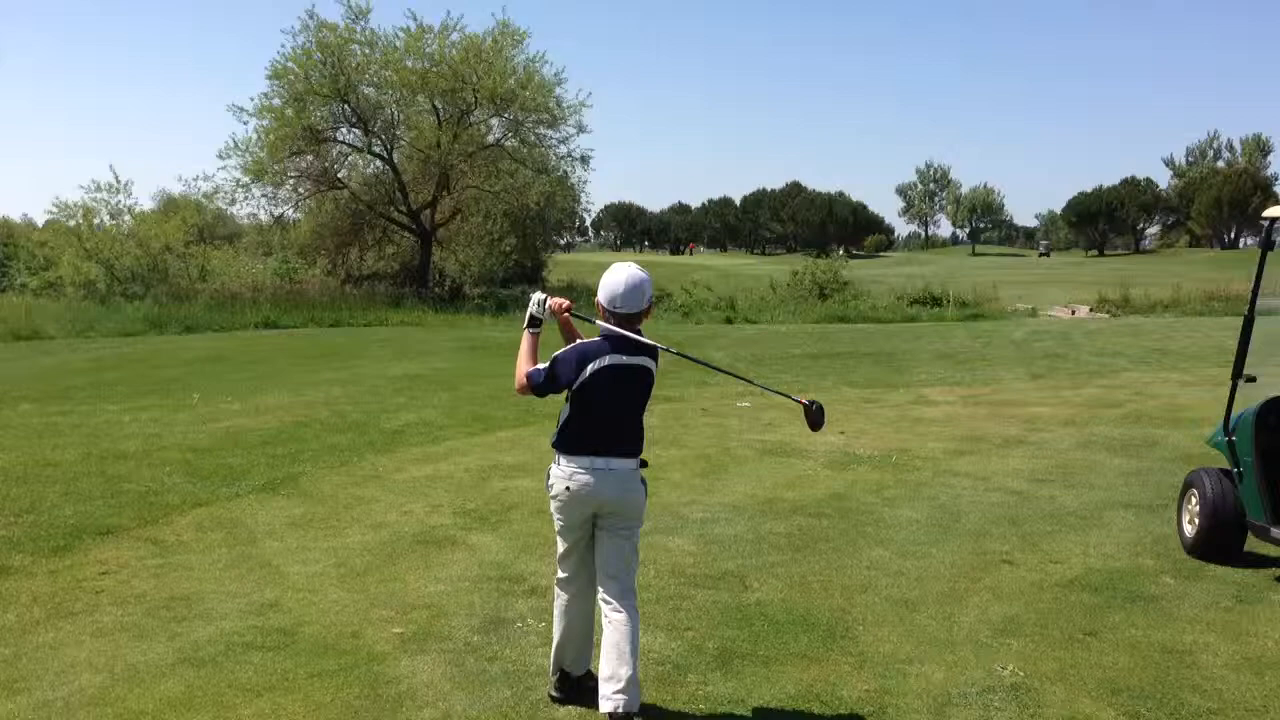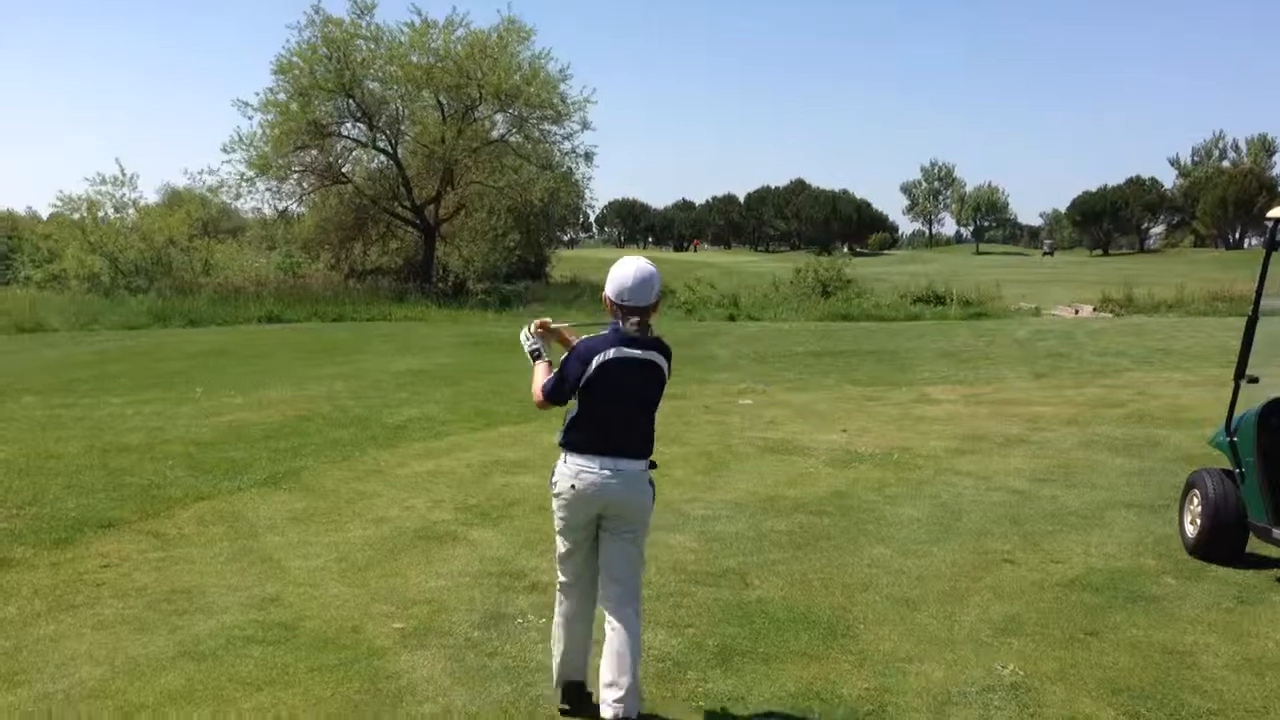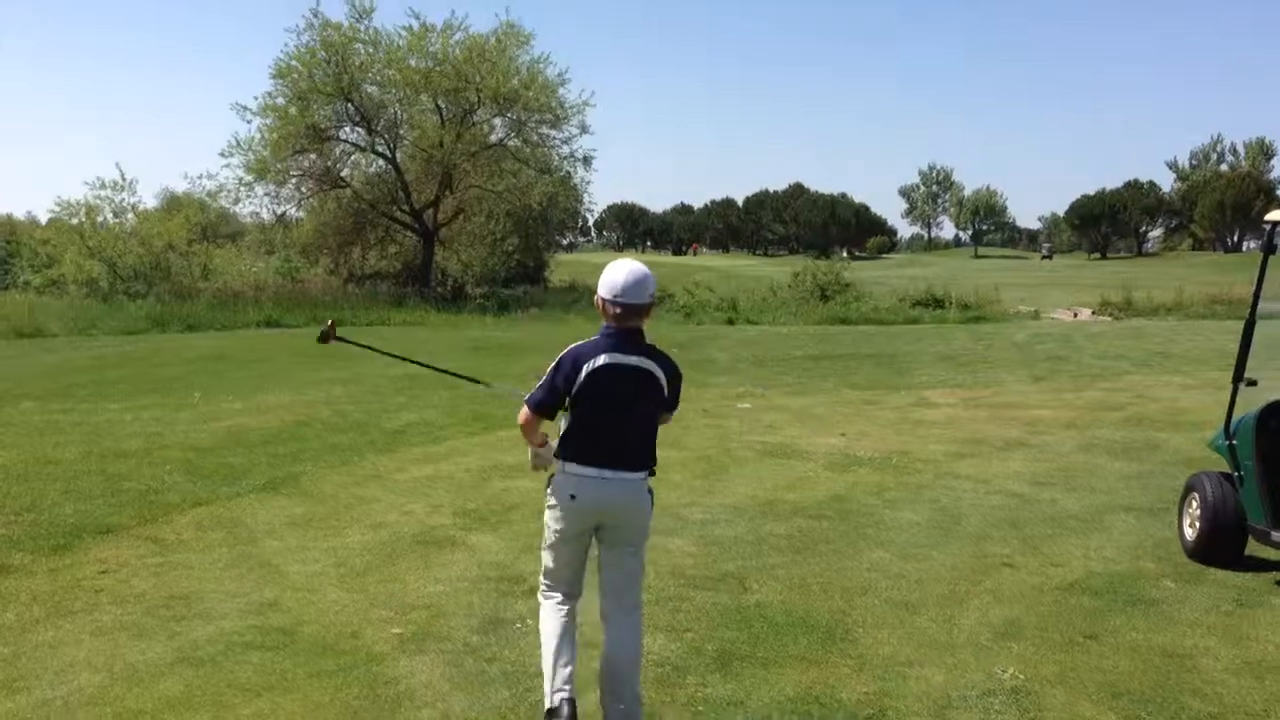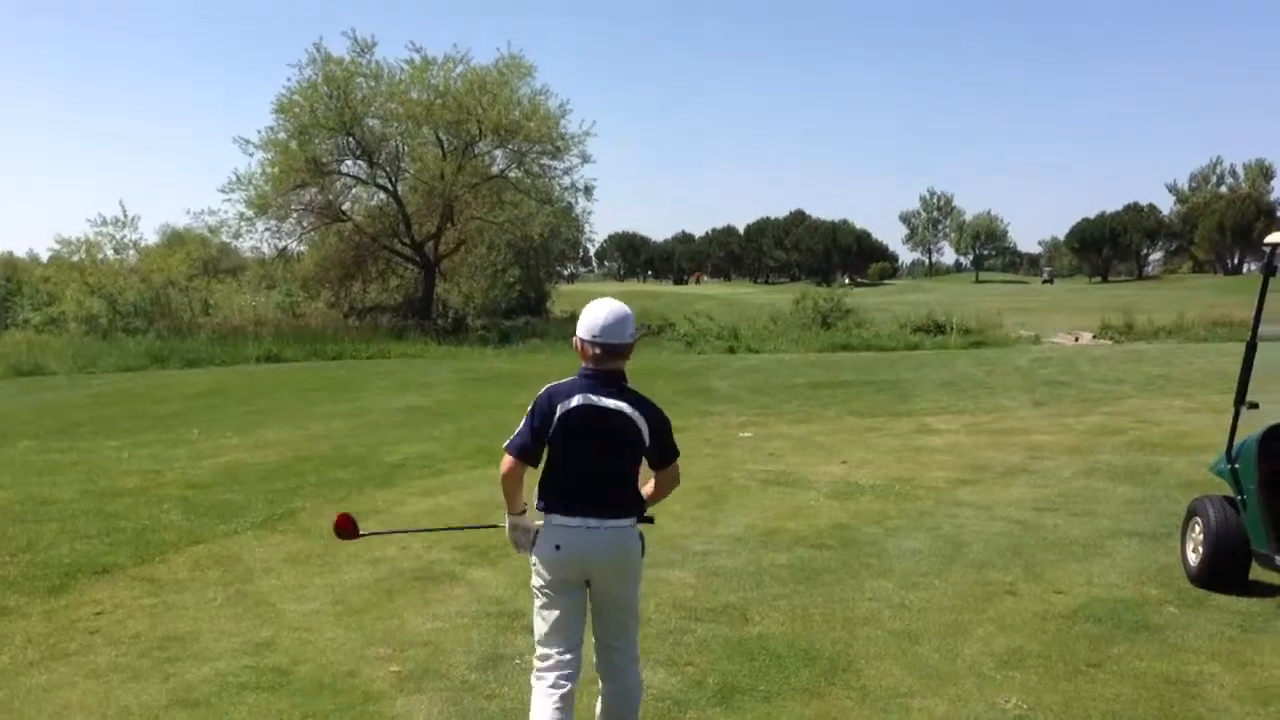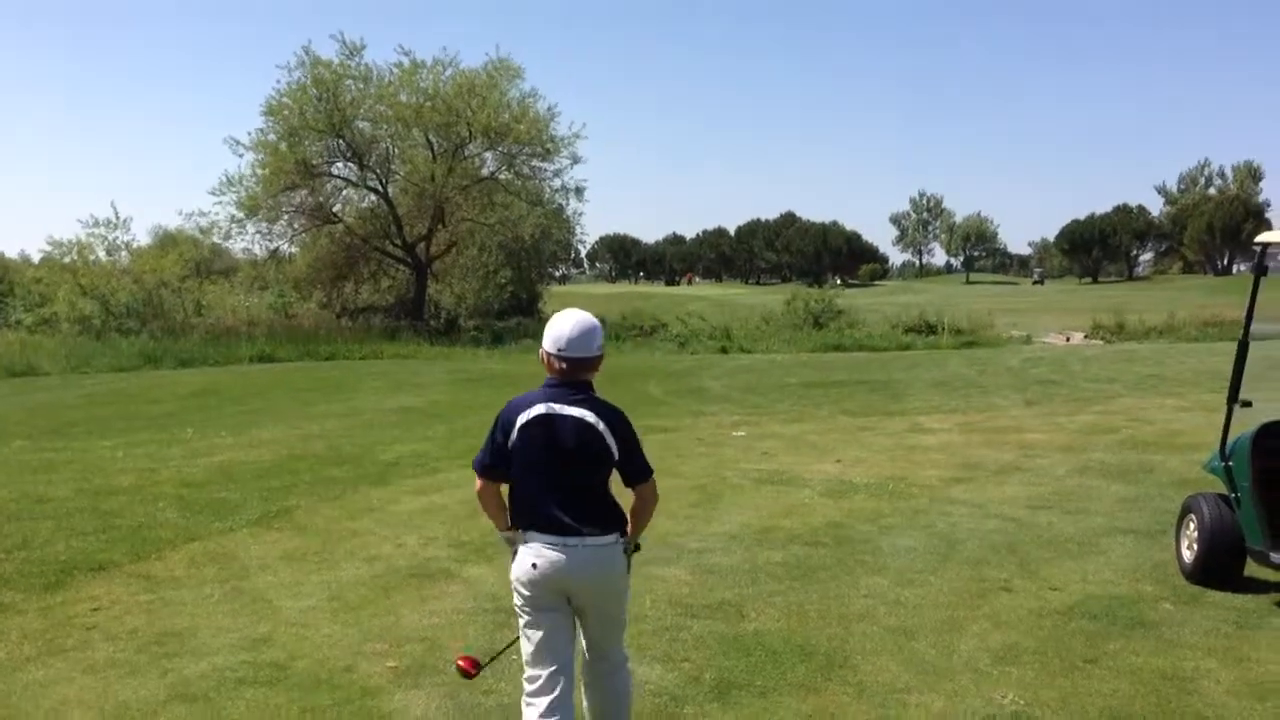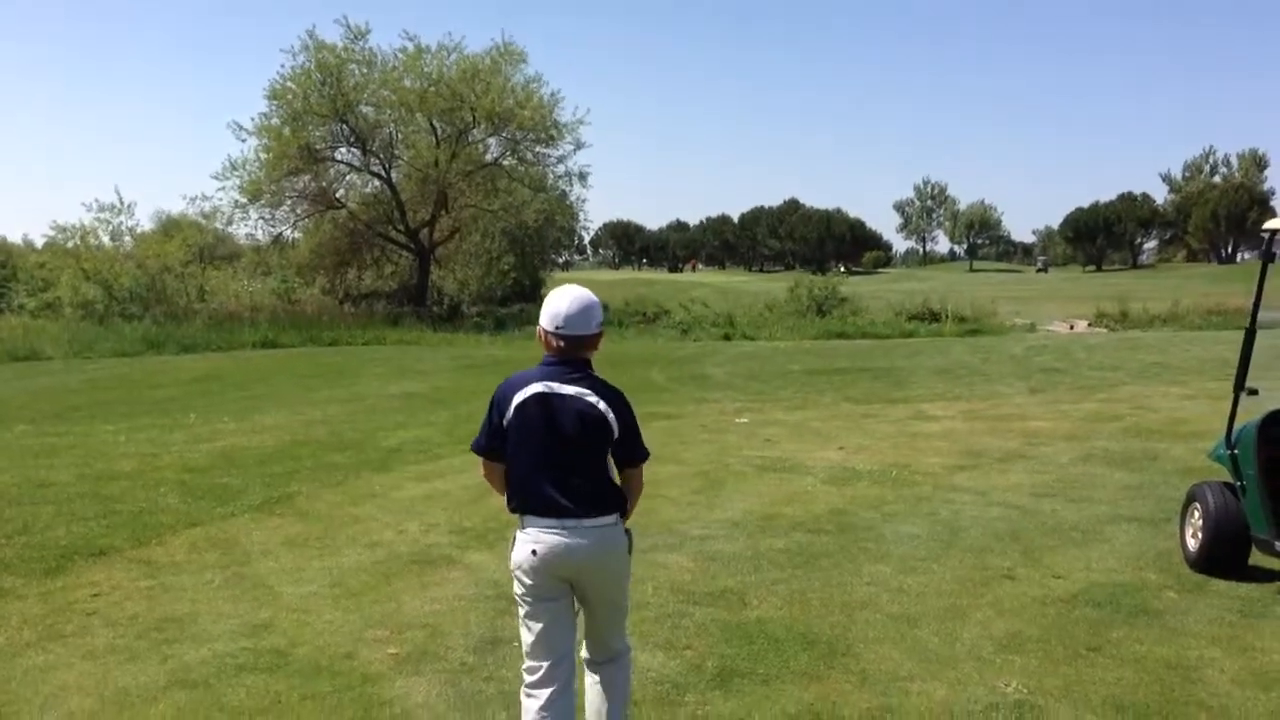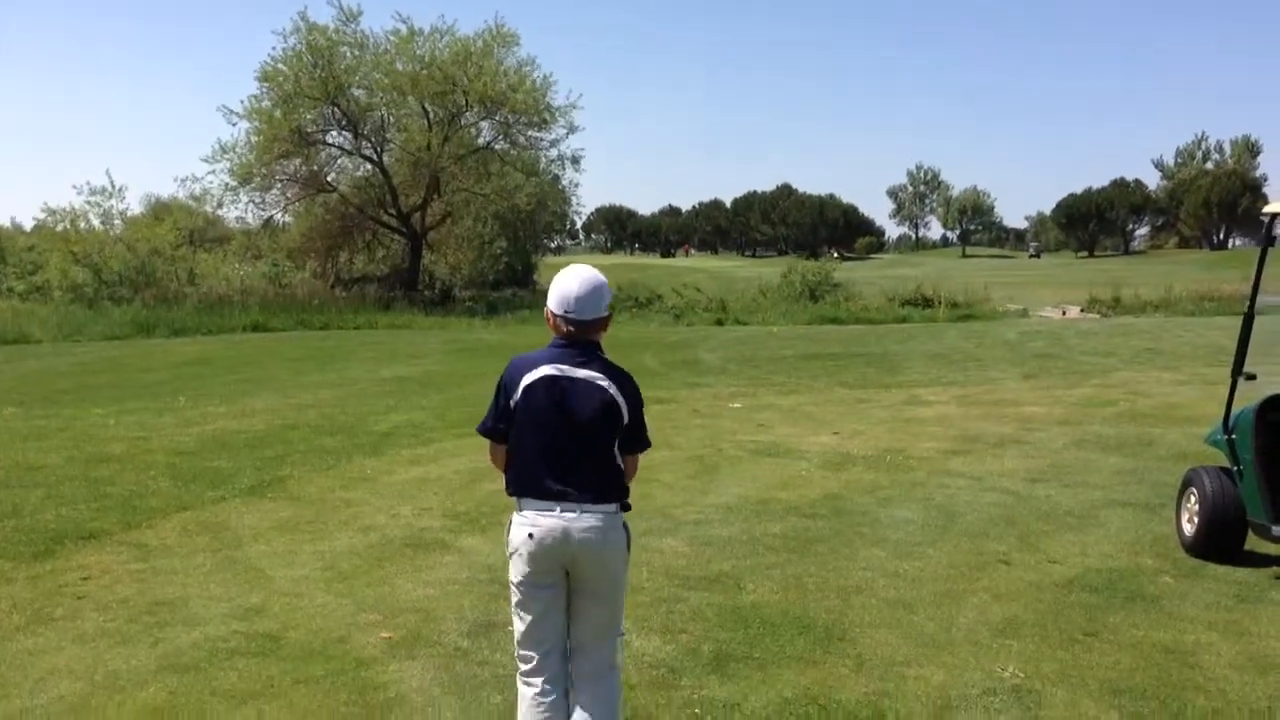
dt=0.2s
person 1, frame 1
left shoulder: (582, 355)
right shoulder: (649, 356)
left elbow: (525, 382)
left wrist: (532, 326)
right wrist: (566, 321)
left hip: (574, 476)
right hip: (624, 481)
left knee: (571, 581)
right knee: (618, 593)
left ankle: (568, 675)
person 1, frame 2
left shoulder: (590, 351)
right shoulder: (661, 356)
left elbow: (543, 399)
left wrist: (538, 355)
right wrist: (562, 337)
left hip: (579, 475)
right hip: (632, 482)
left knee: (573, 586)
right knee: (621, 597)
person 1, frame 3
left shoulder: (577, 357)
right shoulder: (662, 367)
left elbow: (528, 420)
left wrist: (540, 448)
left hip: (573, 487)
right hip: (631, 494)
left knee: (557, 597)
right knee: (623, 610)
person 1, frame 4
left shoulder: (553, 399)
right shoulder: (643, 410)
left elbow: (510, 469)
right elbow: (669, 476)
left wrist: (516, 516)
left hip: (559, 538)
right hip: (620, 540)
left knee: (554, 665)
right knee: (620, 655)
person 1, frame 5
left shoulder: (517, 412)
right shoulder: (610, 419)
left elbow: (486, 488)
right elbow: (647, 495)
left wrist: (509, 531)
right wrist: (628, 540)
left hip: (537, 557)
right hip: (601, 556)
left knee: (545, 683)
right knee: (606, 662)
person 1, frame 6
left shoulder: (512, 391)
right shoulder: (609, 399)
left elbow: (493, 472)
right elbow: (633, 482)
left hip: (537, 542)
right hip: (602, 540)
left knee: (544, 674)
right knee: (609, 653)
person 1, frame 7
left shoulder: (520, 372)
right shoulder: (619, 384)
left elbow: (499, 457)
right elbow: (628, 469)
left hip: (534, 524)
right hip: (600, 527)
left knee: (537, 662)
right knee: (597, 664)
